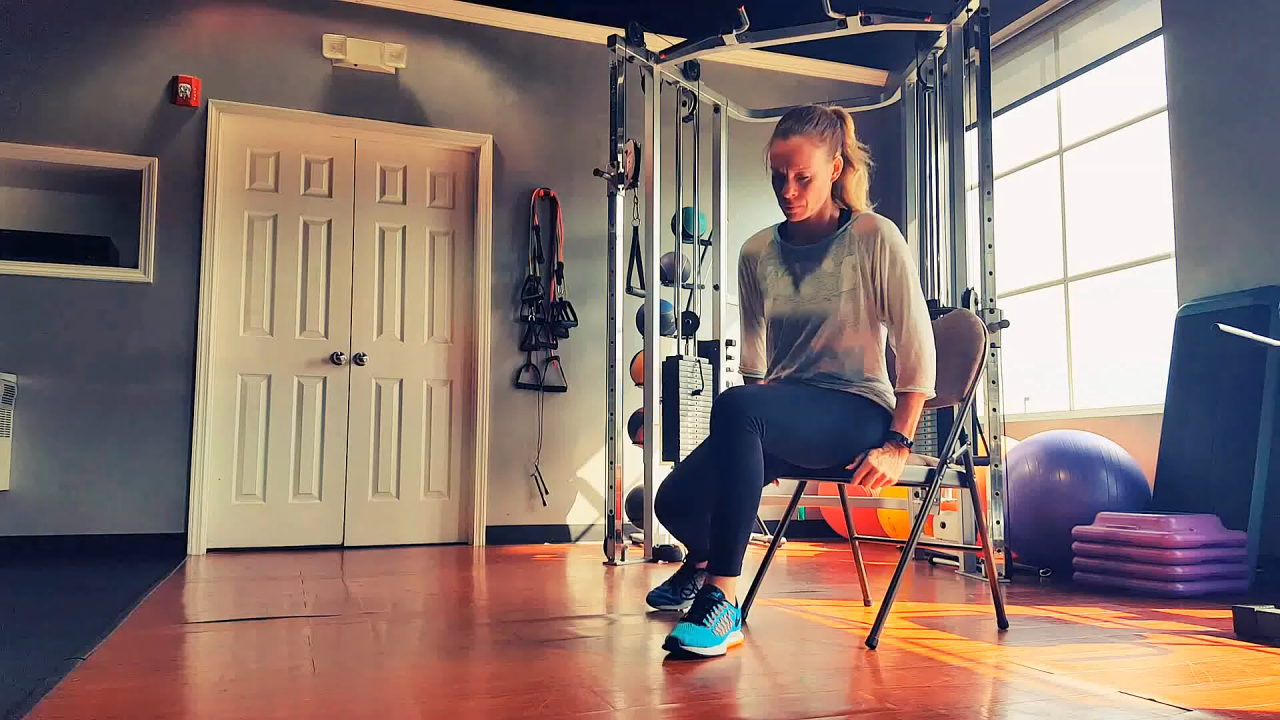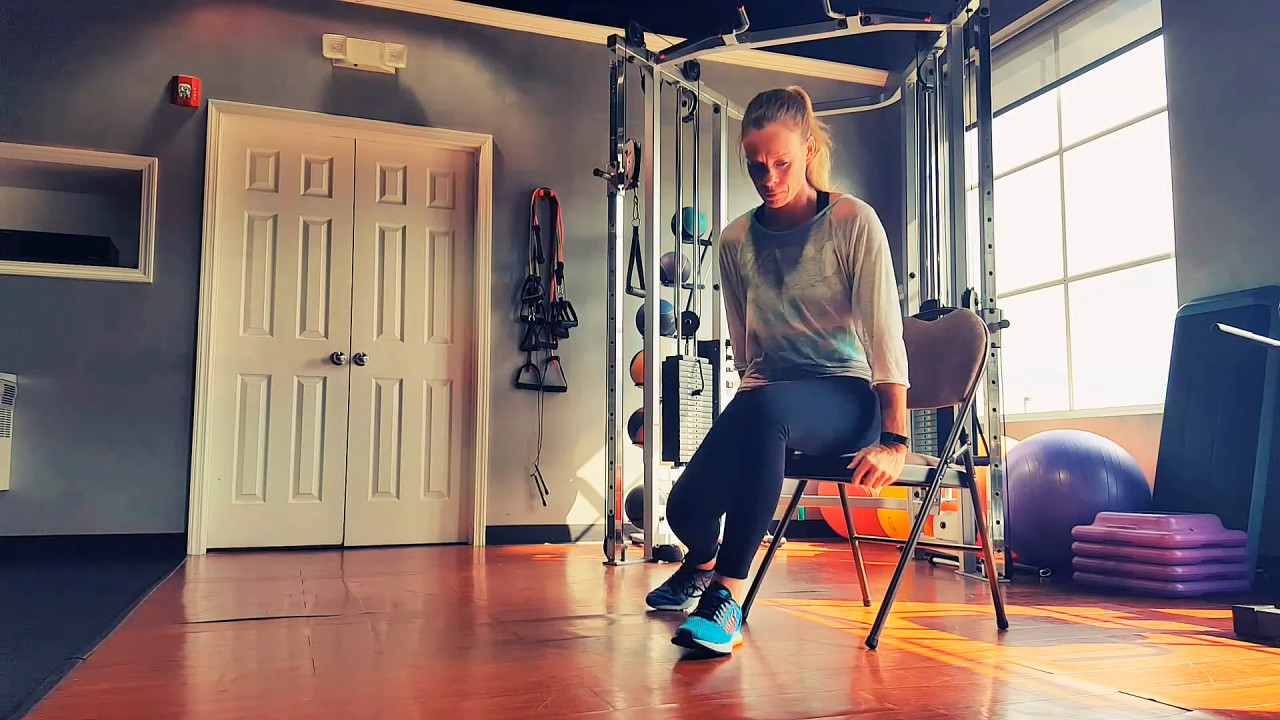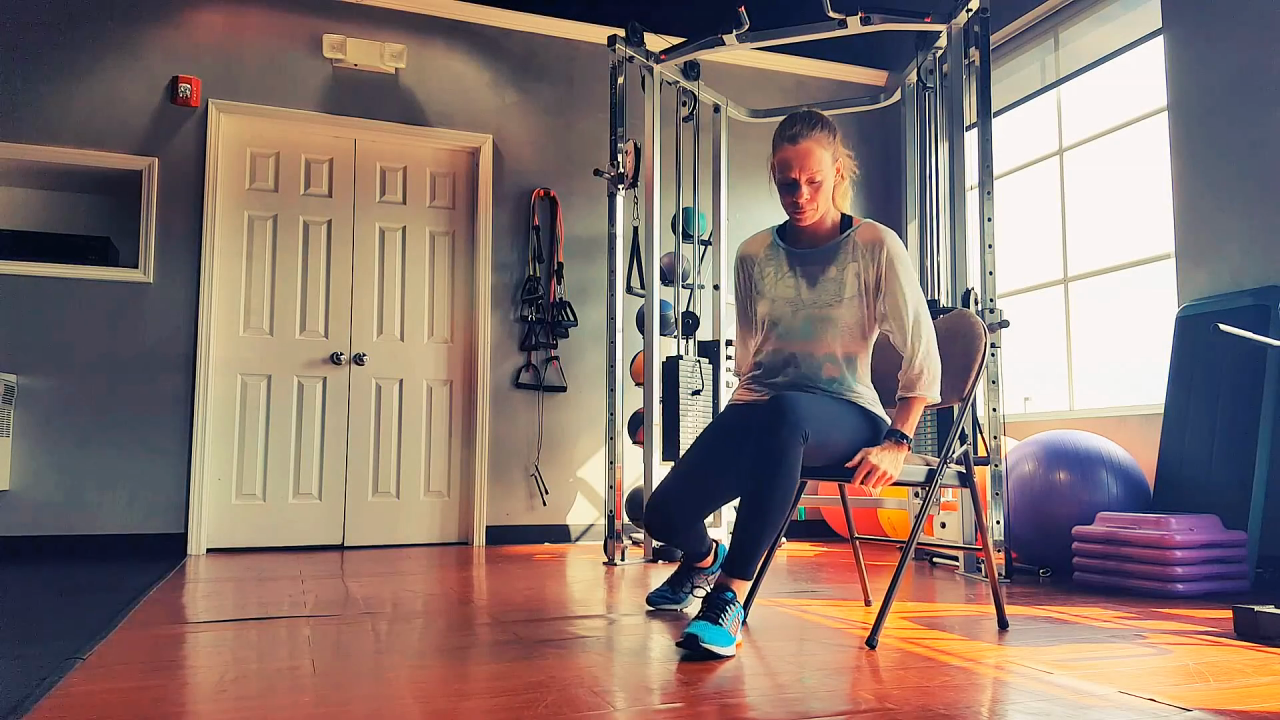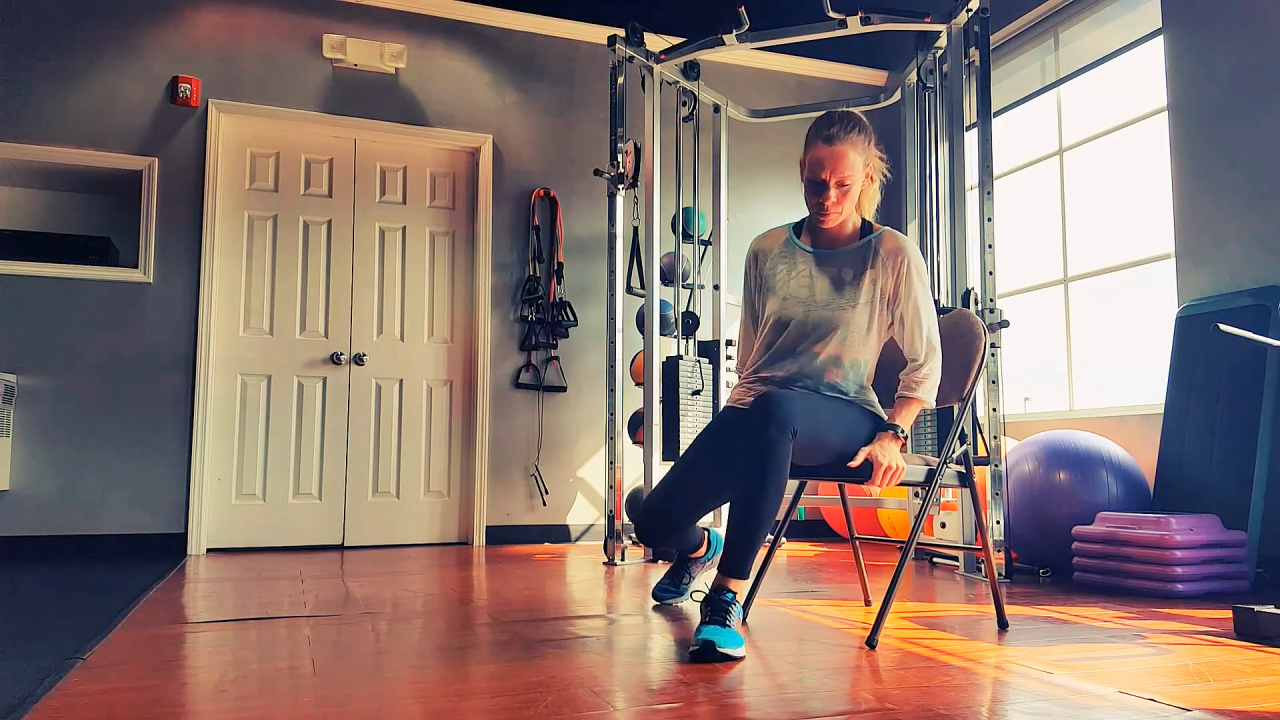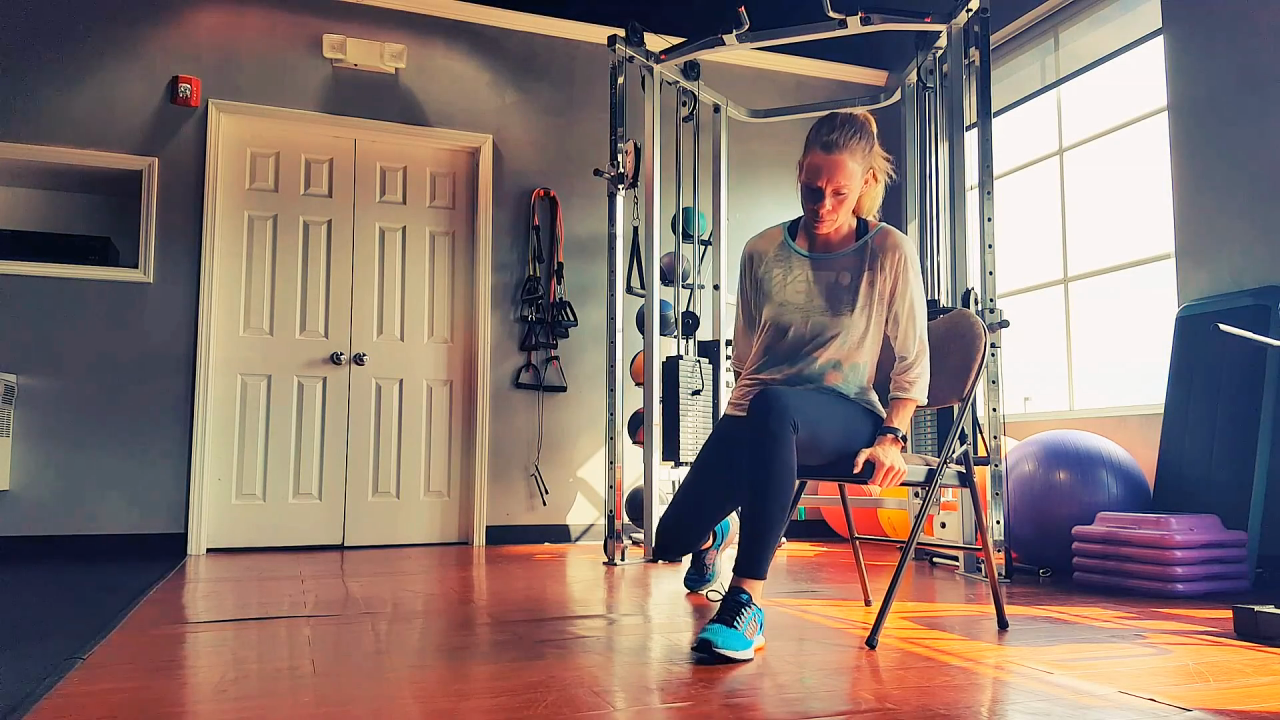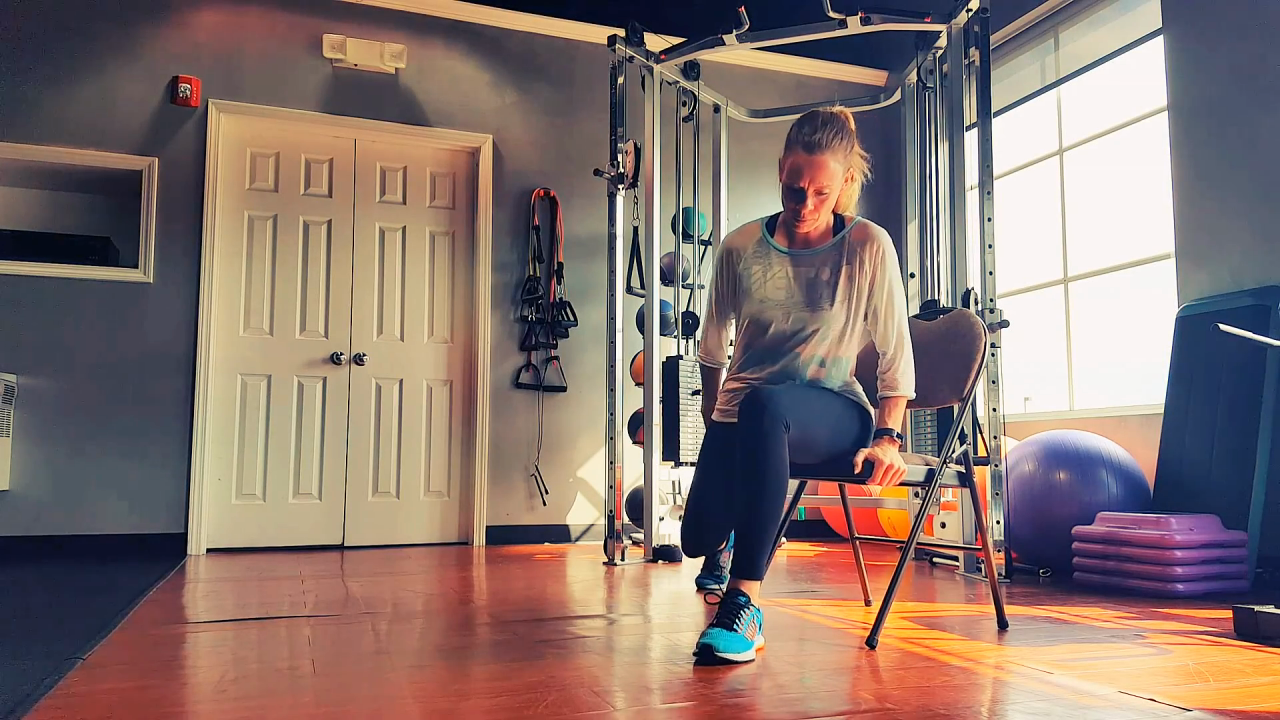
dt=0.3s
person 1, frame 1
left shoulder: (876, 238)
right shoulder: (757, 253)
left elbow: (916, 348)
left wrist: (898, 443)
right wrist: (762, 434)
left hip: (856, 414)
right hip: (780, 415)
left knee: (736, 405)
right knee: (674, 503)
left ankle: (721, 601)
right ankle: (705, 560)
person 1, frame 2
left shoulder: (853, 221)
right shoulder: (735, 240)
left elbow: (884, 331)
left wrist: (893, 440)
right wrist: (753, 405)
left hip: (847, 397)
right hip: (769, 396)
left knee: (763, 408)
right knee: (686, 508)
left ankle: (725, 598)
right ankle: (705, 559)
person 1, frame 3
left shoulder: (876, 247)
right shoulder: (753, 254)
left elbow: (923, 356)
left wrist: (896, 442)
right wrist: (746, 428)
left hip: (845, 416)
right hip: (756, 408)
left knee: (787, 413)
right knee: (665, 515)
left ankle: (729, 597)
right ankle: (704, 559)
person 1, frame 4
left shoulder: (893, 254)
right shoulder: (767, 250)
left elbow: (925, 361)
left wrist: (892, 433)
right wrist: (740, 423)
left hip: (843, 418)
right hip: (754, 409)
left knee: (776, 411)
right knee: (655, 522)
left ankle: (728, 597)
right ankle: (701, 547)
person 1, frame 5
left shoulder: (890, 253)
right shoulder: (762, 251)
left elbow: (913, 360)
left wrist: (891, 436)
right wrist: (739, 411)
left hip: (844, 416)
right hip: (751, 414)
left knee: (773, 408)
right knee: (673, 541)
left ankle: (745, 602)
right ankle: (715, 535)
person 1, frame 6
left shoulder: (868, 247)
right shoulder: (740, 247)
left elbow: (896, 354)
right elbow: (713, 339)
left wrist: (887, 436)
right wrist: (710, 410)
left hip: (831, 411)
right hip: (739, 413)
left knee: (764, 407)
right knee: (696, 538)
left ankle: (743, 603)
right ankle: (727, 540)
